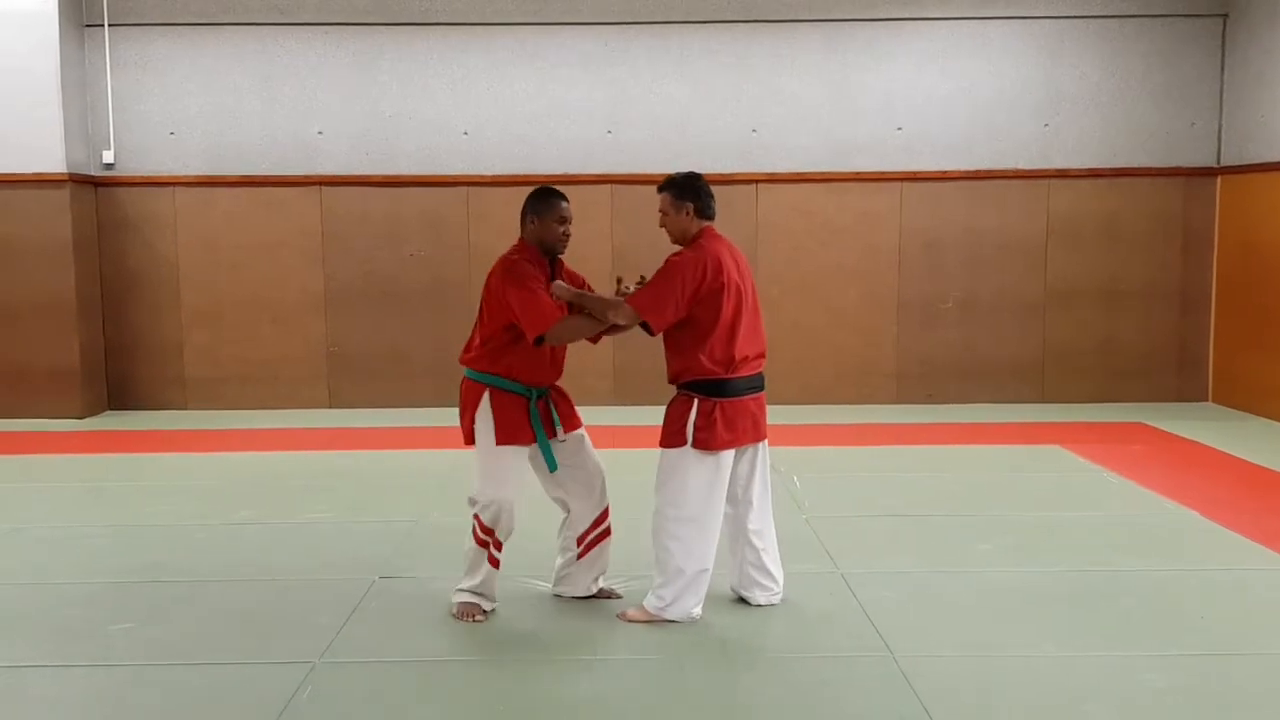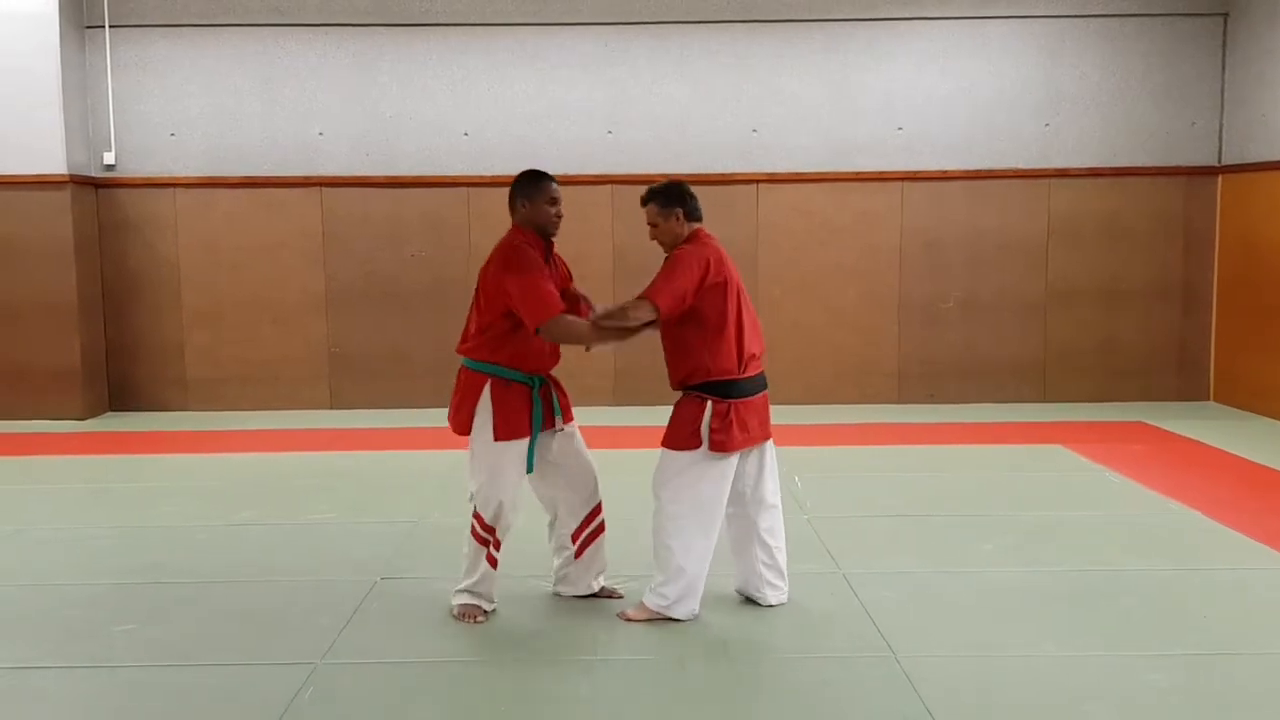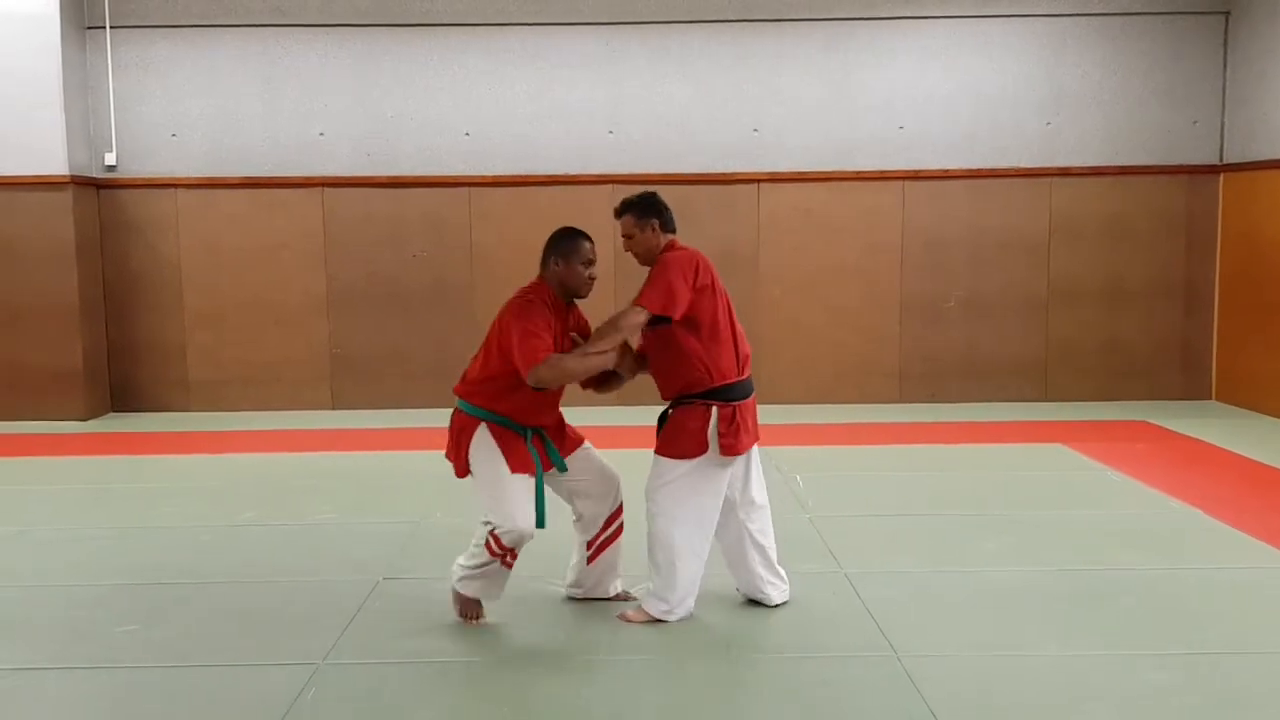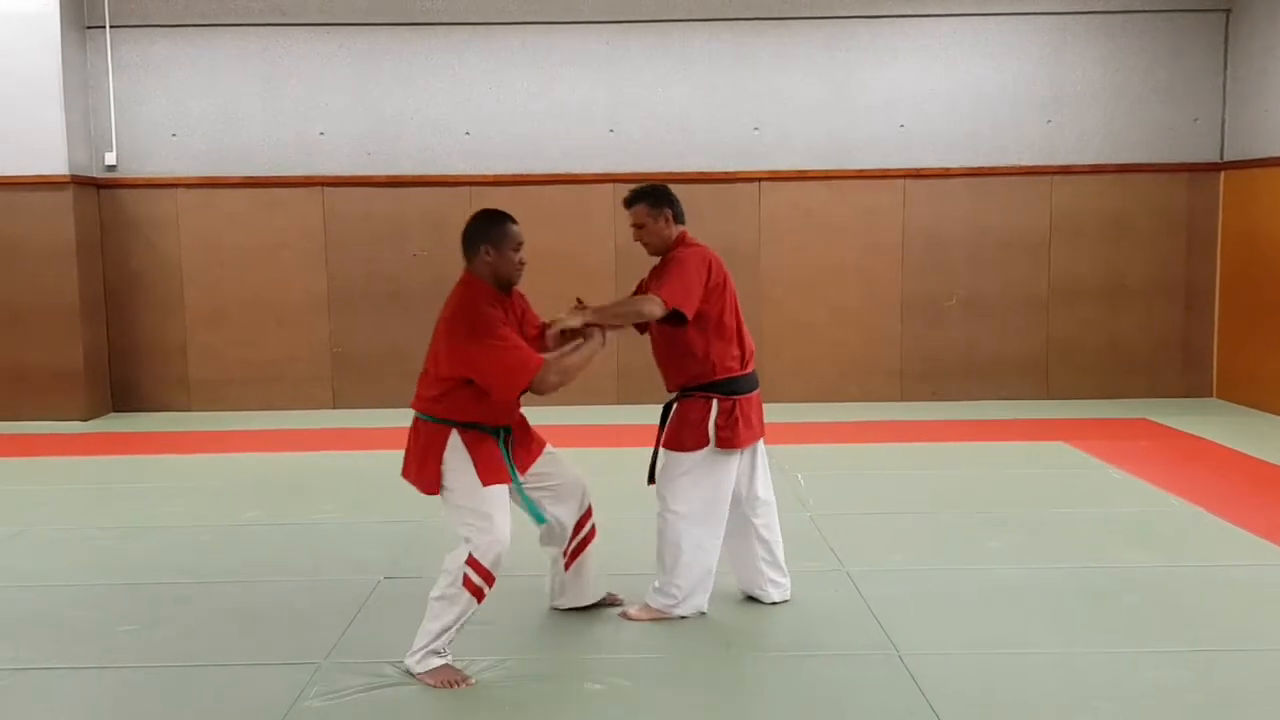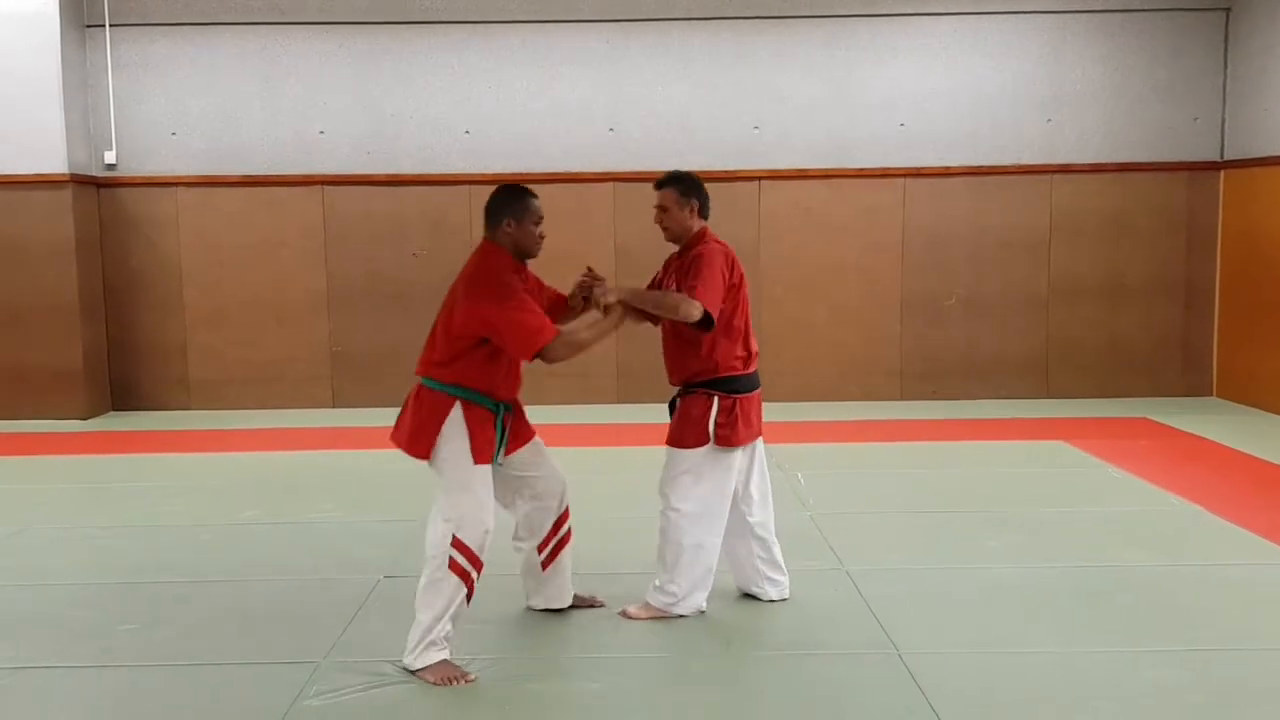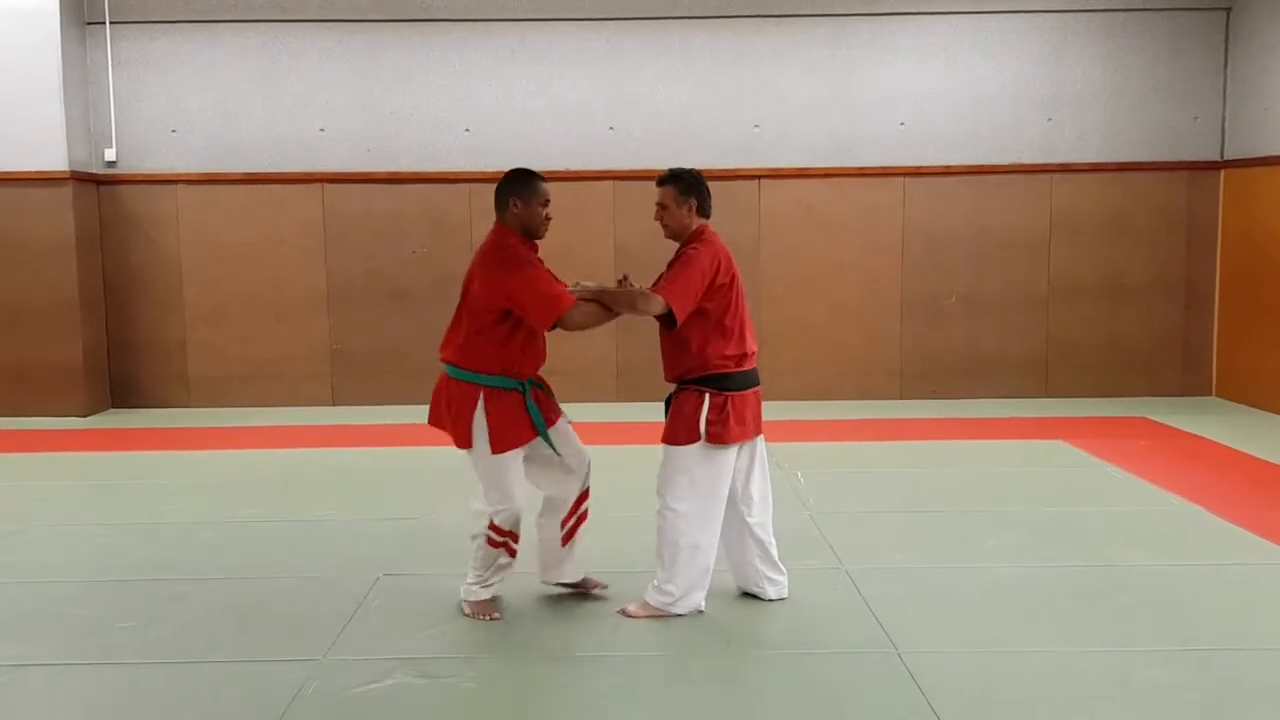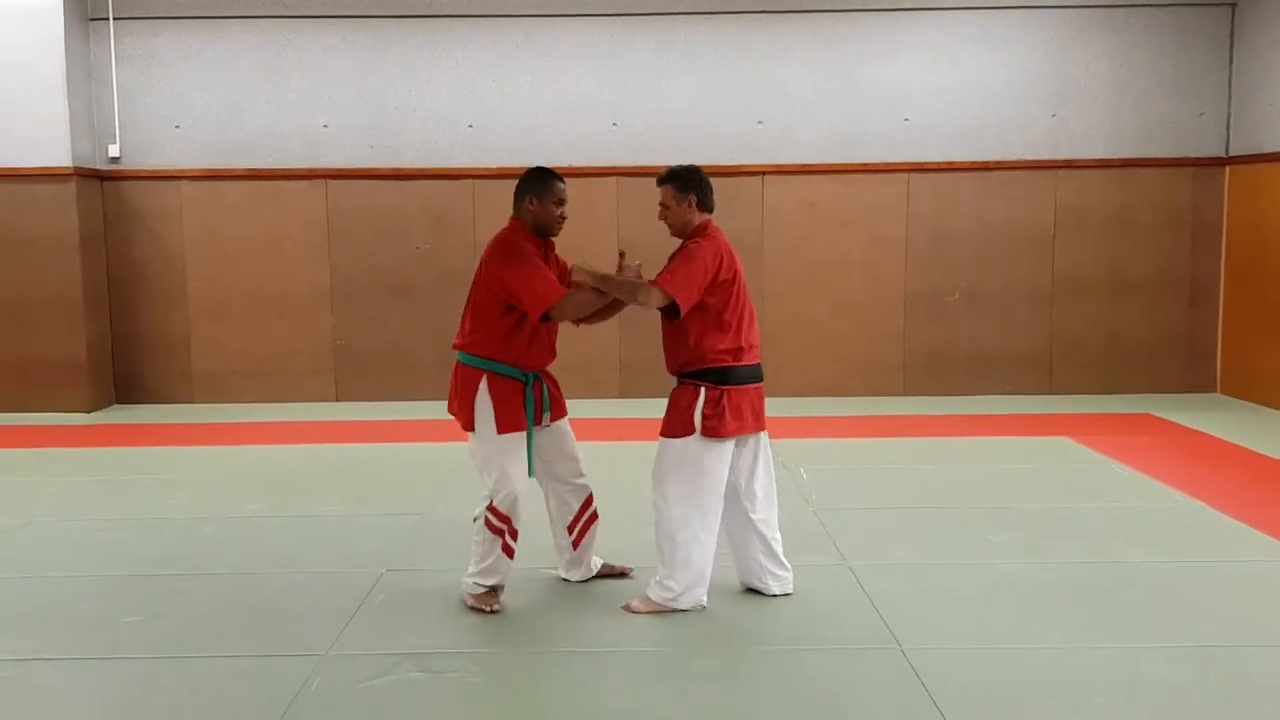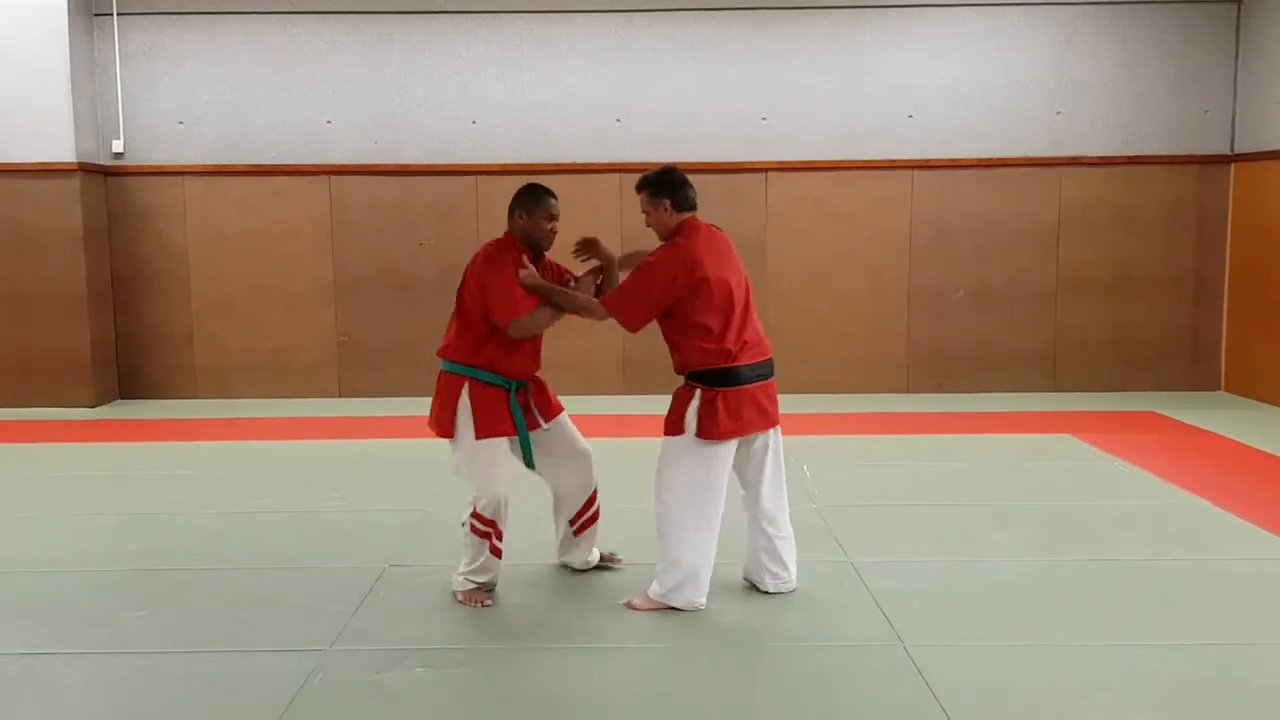
dt=0.3s
person 1, frame 1
left shoulder: (562, 273)
right shoulder: (514, 270)
left elbow: (601, 322)
right elbow: (557, 333)
left hip: (544, 399)
right hip: (498, 399)
left knee: (587, 483)
right knee: (496, 501)
left ankle: (579, 581)
right ankle: (474, 591)
person 1, frame 2
left shoulder: (548, 260)
right shoulder: (516, 259)
left elbow: (584, 321)
right elbow: (557, 328)
right wrist: (617, 330)
left hip: (537, 389)
right hip: (495, 390)
left knee: (574, 483)
right knee: (495, 497)
left ankle: (579, 580)
right ankle: (471, 594)
person 1, frame 3
left shoulder: (572, 315)
right shoulder: (527, 311)
left elbow: (597, 382)
right elbow: (543, 373)
left wrist: (620, 367)
right wrist: (610, 356)
left hip: (542, 428)
right hip: (491, 428)
left knee: (604, 489)
right knee: (516, 522)
left ankle: (594, 584)
right ankle: (470, 581)
person 1, frame 4
left shoulder: (504, 298)
right shoulder: (472, 316)
left elbow: (538, 340)
right elbow: (543, 380)
left wrist: (575, 334)
right wrist: (590, 346)
left hip: (498, 429)
right hip: (455, 440)
left knee: (568, 490)
right knee: (488, 540)
left ankle: (576, 592)
right ankle: (427, 655)
person 1, frame 5
left shoulder: (511, 270)
right shoulder: (489, 281)
left elbow: (554, 311)
right elbow: (552, 347)
left wrist: (580, 300)
right wrist: (609, 323)
left hip: (494, 410)
right hip: (454, 415)
left knee: (546, 490)
right knee: (467, 523)
left ankle: (551, 593)
right ankle: (425, 650)
person 1, frame 6
left shoulder: (519, 253)
right shoulder: (504, 258)
left elbow: (566, 306)
right elbow: (571, 317)
left hip: (518, 391)
right hip: (482, 398)
left knee: (570, 467)
right knee: (506, 502)
left ankle: (562, 570)
right ankle: (479, 591)
person 1, frame 7
left shoulder: (543, 252)
right shoulder: (510, 251)
left elbow: (583, 312)
right elbow: (564, 309)
left wrist: (623, 293)
left hip: (531, 384)
right hip: (491, 386)
left knee: (566, 474)
right knee: (507, 488)
left ankle: (580, 564)
right ankle: (481, 584)
person 1, frame 8
left shoulder: (545, 267)
right shoulder: (495, 260)
right elbow: (518, 325)
left wrist: (604, 275)
right wrist: (572, 295)
left hip: (521, 389)
right hip: (473, 391)
left knee: (575, 460)
right knee: (493, 491)
left ankle: (578, 551)
right ankle: (473, 579)
person 2, frame 1
left shoulder: (691, 261)
right shoulder: (730, 254)
left elbow: (626, 313)
left wrist: (571, 295)
right wrist: (648, 295)
left hip: (708, 403)
right hip: (746, 396)
left knee: (685, 506)
right knee: (748, 500)
left ankle: (673, 602)
right ankle: (761, 585)
person 2, frame 2
left shoulder: (690, 257)
right shoulder: (708, 256)
left elbow: (641, 313)
right elbow: (682, 322)
left wrist: (593, 321)
right wrist: (621, 323)
left hip: (715, 404)
right hip: (746, 396)
left knee: (679, 500)
right knee: (755, 499)
left ankle: (670, 599)
right ankle: (767, 584)
person 2, frame 3
left shoulder: (677, 264)
right shoulder: (679, 268)
left elbow: (634, 319)
right elbow: (655, 348)
left wrist: (582, 354)
right wrist: (618, 370)
left hip: (710, 410)
right hip: (728, 403)
left knee: (672, 504)
right knee: (742, 503)
left ankle: (666, 603)
right ankle: (768, 586)
person 2, frame 4
left shoulder: (691, 259)
right shoulder: (670, 265)
left elbow: (650, 308)
right elbow: (625, 310)
left wrist: (582, 318)
right wrist: (588, 315)
left hip: (715, 402)
right hip: (731, 397)
left knee: (685, 500)
right knee: (748, 497)
left ankle: (674, 598)
right ankle: (770, 583)
person 2, frame 5
left shoulder: (711, 256)
right shoulder: (679, 261)
left elbow: (690, 309)
right elbow: (650, 311)
left wrist: (622, 294)
right wrist: (612, 295)
left hip: (717, 401)
right hip: (729, 397)
left knee: (687, 498)
right knee: (745, 497)
left ankle: (675, 597)
right ankle: (767, 582)
person 2, frame 6
left shoulder: (702, 255)
right shoulder: (699, 253)
left elbow: (652, 304)
right elbow: (668, 309)
left wrist: (596, 292)
right wrist: (629, 295)
left hip: (711, 399)
right hip: (732, 394)
left knee: (685, 498)
right knee: (745, 496)
left ankle: (674, 596)
right ankle: (766, 581)
person 2, frame 7
left shoulder: (703, 249)
right shoulder: (709, 247)
left elbow: (653, 297)
right elbow: (673, 301)
left wrist: (597, 279)
right wrist: (627, 282)
left hip: (711, 392)
right hip: (739, 386)
left knee: (681, 492)
right knee: (748, 490)
left ankle: (677, 591)
right ankle: (770, 576)
person 2, frame 8
left shoulder: (672, 259)
right shoulder: (714, 239)
left elbow: (603, 312)
left wrist: (541, 285)
right wrist: (611, 260)
left hip: (714, 391)
right hip: (756, 381)
left knee: (683, 490)
right knee: (764, 488)
left ankle: (678, 589)
right ankle: (774, 572)
